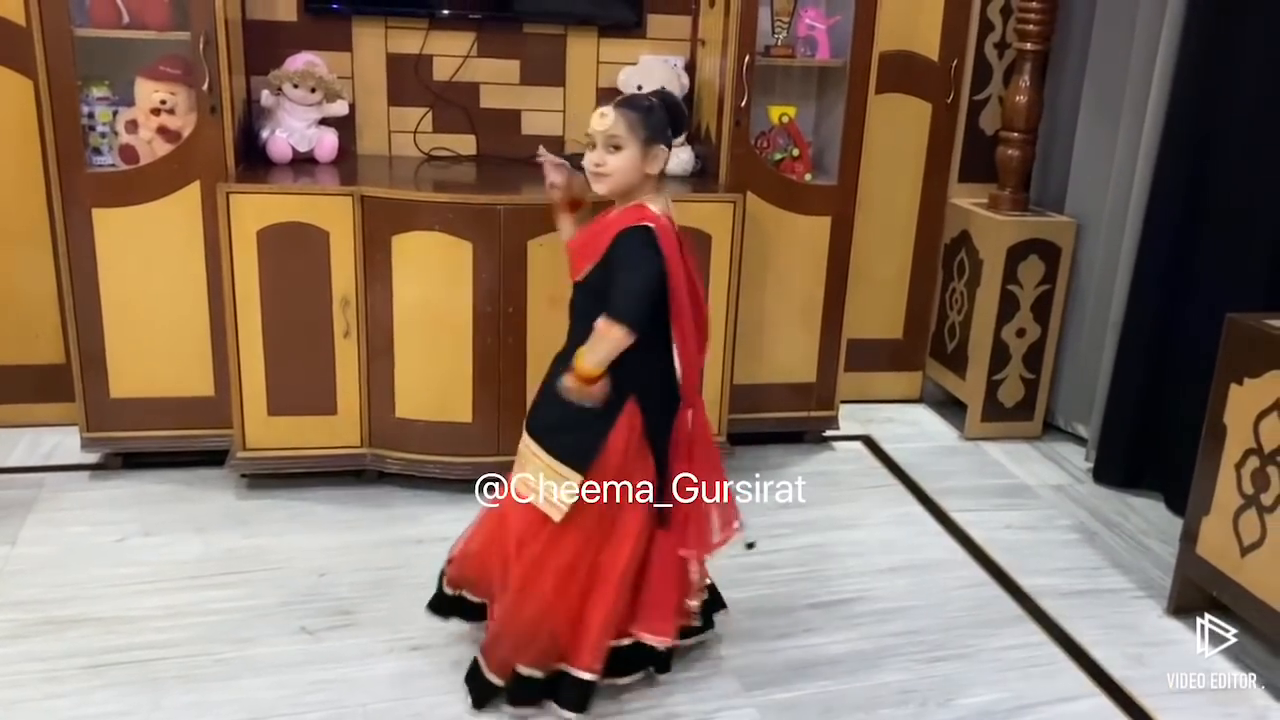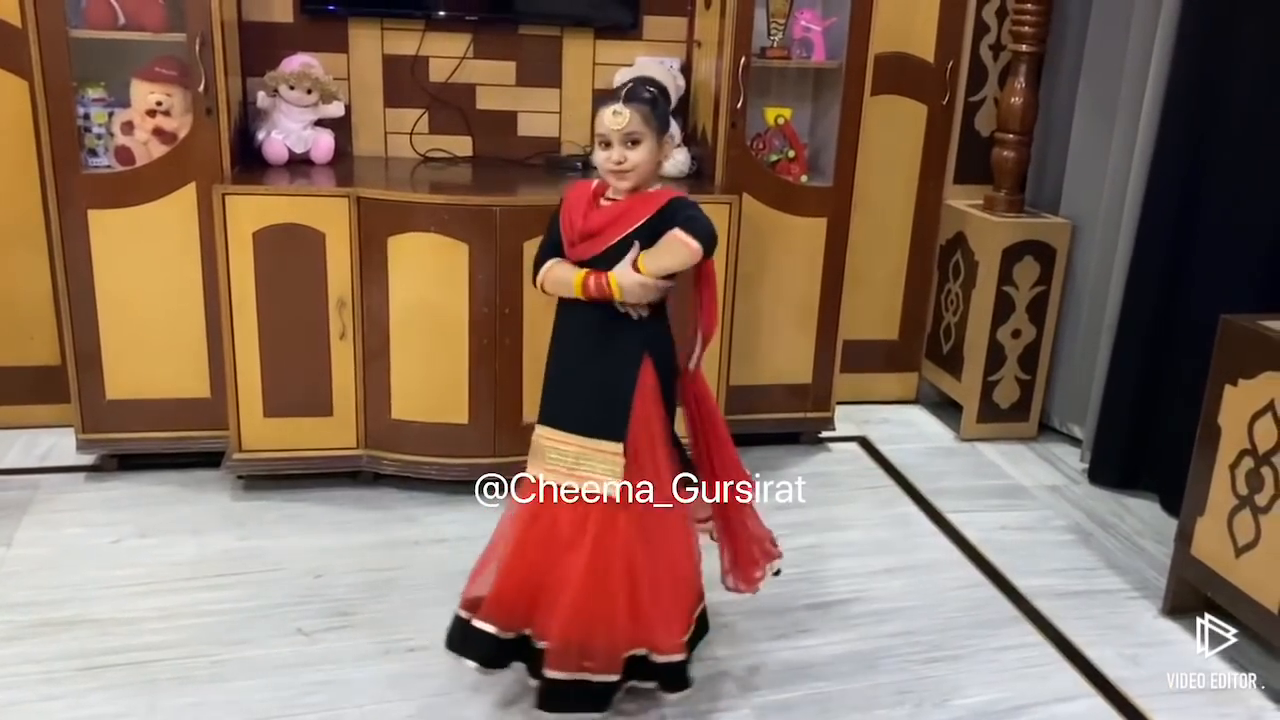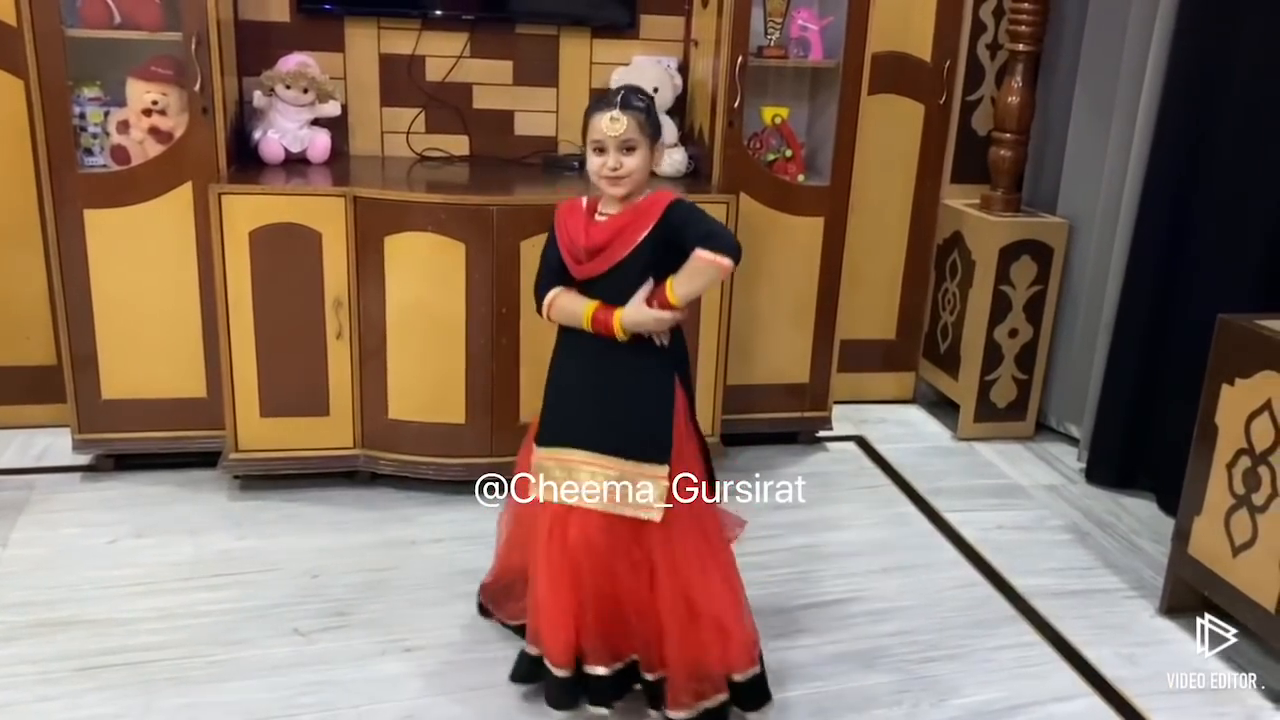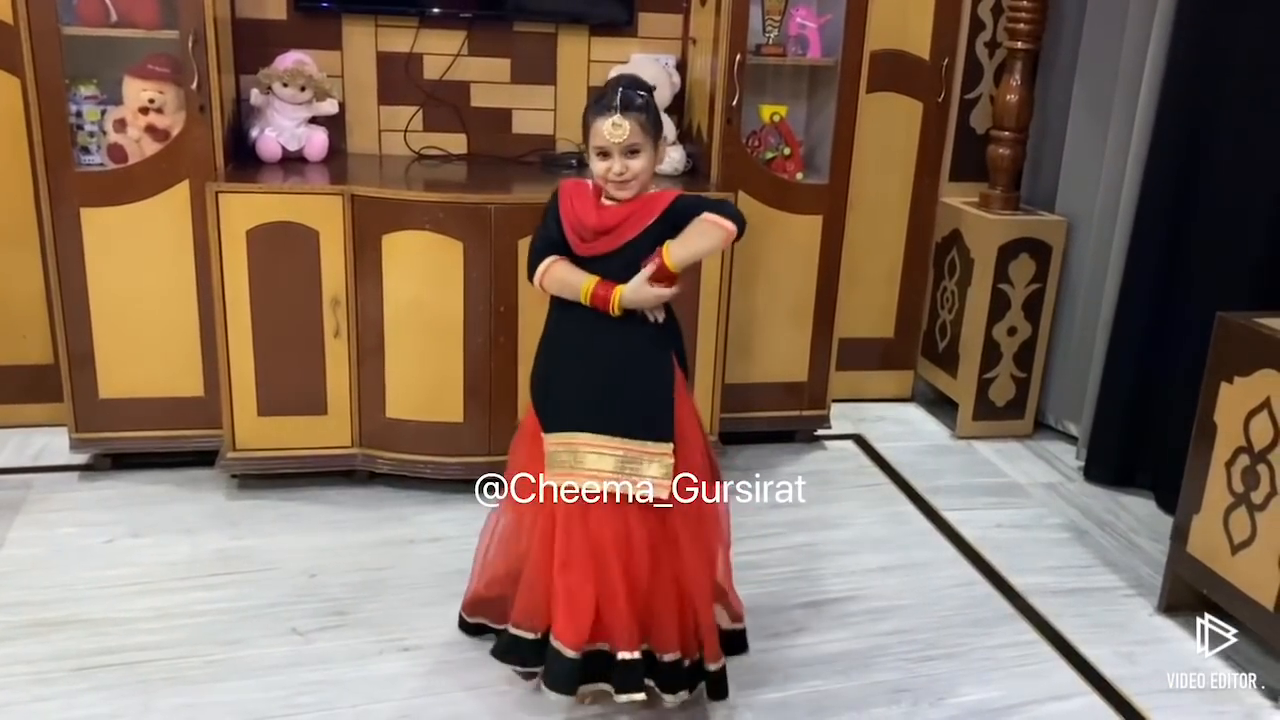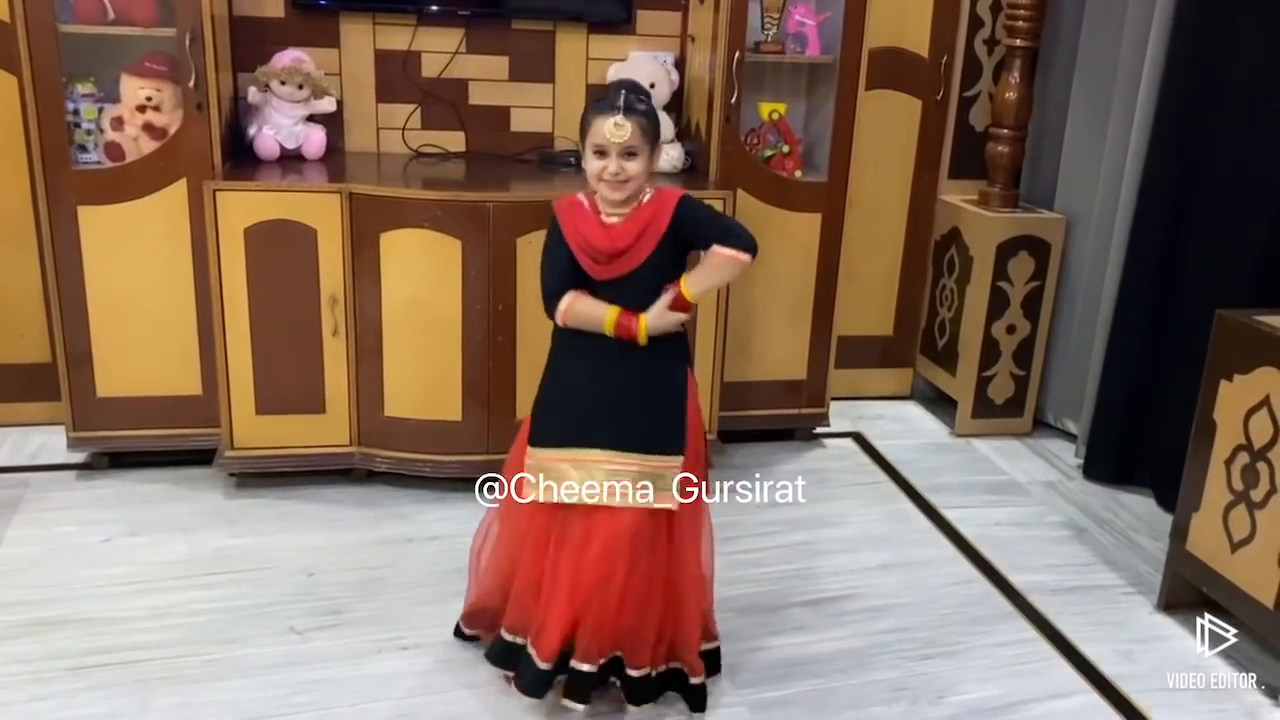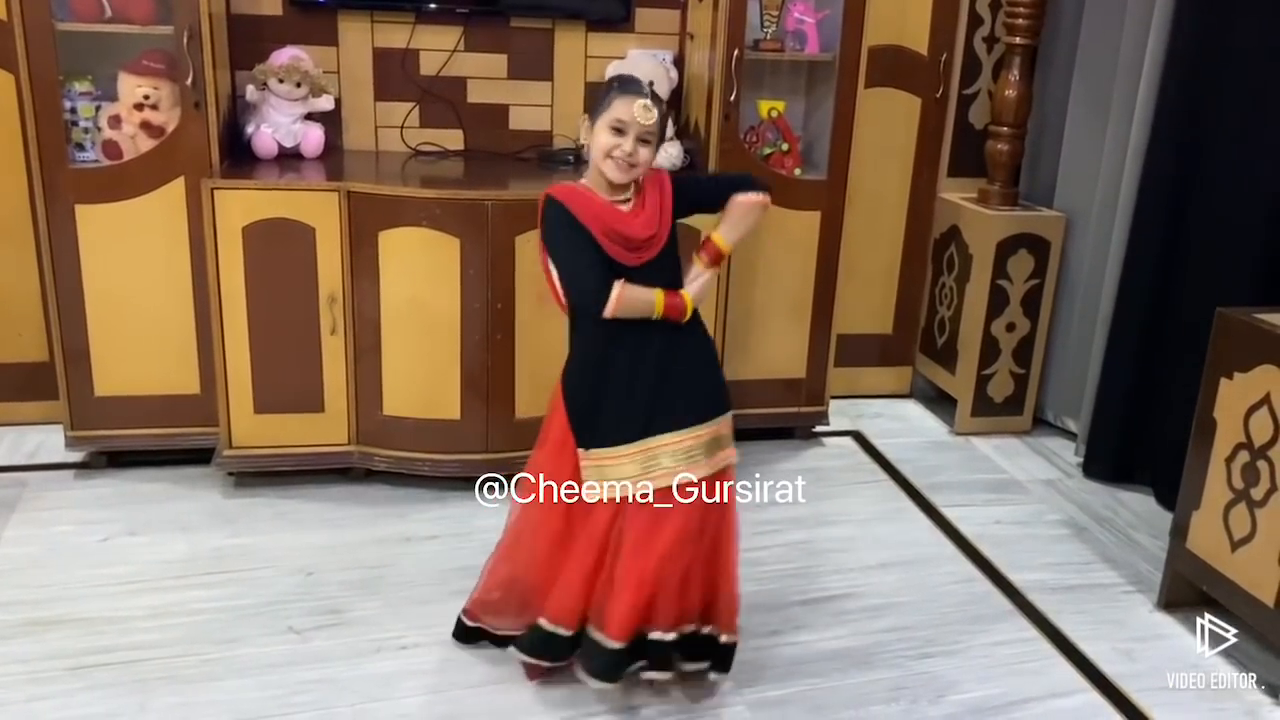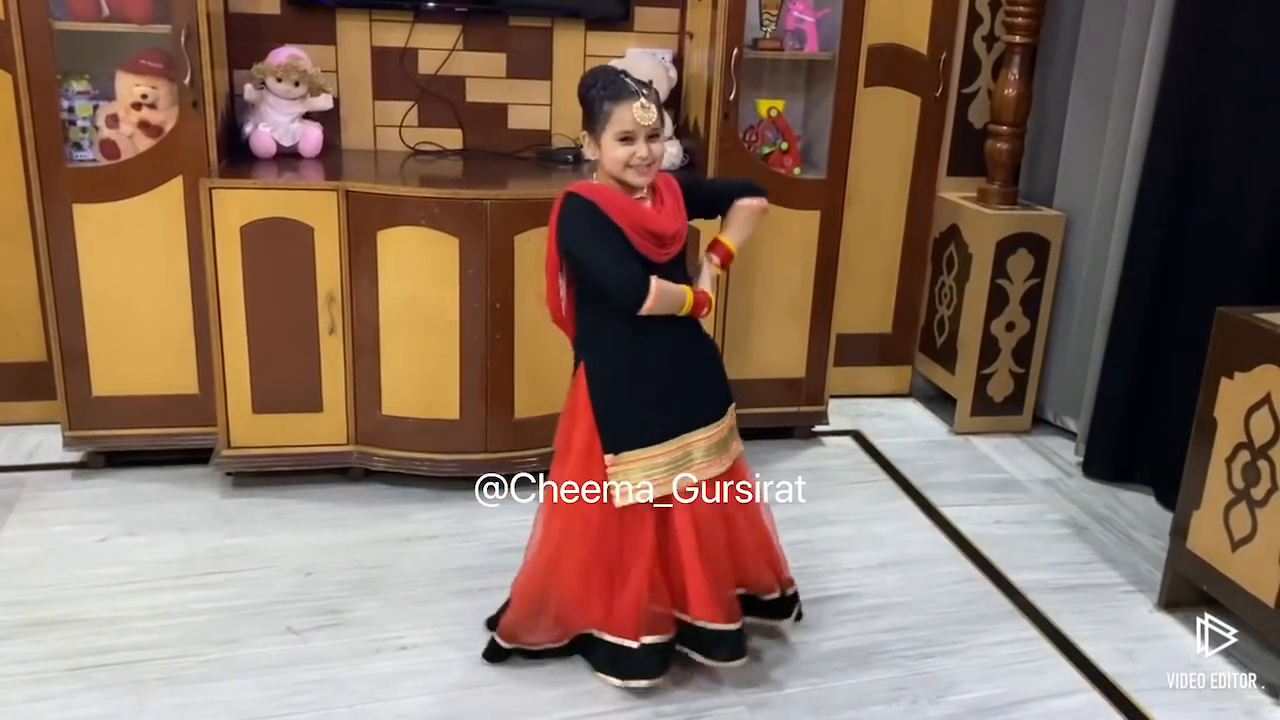
dt=0.3s
person 1, frame 1
left shoulder: (640, 233)
right shoulder: (633, 218)
left elbow: (623, 318)
right elbow: (588, 256)
left wrist: (585, 374)
right wrist: (566, 201)
left hip: (610, 412)
right hip: (630, 404)
left knee: (573, 543)
right knee: (622, 530)
left ankle: (546, 663)
right ankle: (639, 632)
person 1, frame 2
left shoulder: (667, 209)
right shoulder: (577, 201)
left elbow: (698, 240)
right elbow: (544, 269)
left wrist: (637, 275)
right wrist: (601, 284)
left hip: (631, 385)
right hip: (574, 378)
left knee: (620, 519)
right knee: (564, 508)
left ankle: (611, 651)
right ankle: (564, 632)
person 1, frame 3
left shoulder: (668, 216)
right shoulder: (570, 218)
left elbow: (721, 251)
right elbow: (549, 297)
left wrist: (661, 305)
right wrist: (617, 320)
left hip: (645, 398)
right hip: (576, 395)
left knee: (656, 536)
right knee: (566, 524)
right ankle: (577, 648)
person 1, frame 4
left shoulder: (671, 208)
right shoulder: (567, 201)
left elbow: (726, 222)
right elbow: (542, 269)
left wrist: (656, 276)
right wrist: (617, 296)
left hip: (643, 390)
right hip: (569, 384)
left knee: (645, 522)
right knee: (566, 516)
left ankle: (658, 644)
right ankle: (572, 637)
person 1, frame 5
left shoulder: (674, 211)
right shoulder: (567, 216)
left elbow: (739, 247)
right elbow: (560, 302)
left wrist: (677, 302)
right wrist: (637, 324)
left hip: (652, 399)
right hip: (576, 397)
left knee: (641, 530)
right knee: (559, 525)
left ankle: (640, 651)
right ankle: (551, 638)
person 1, frame 6
left shoulder: (666, 192)
right shoulder: (562, 209)
left elbow: (751, 193)
right elbow: (599, 296)
left wrist: (708, 260)
right wrist: (679, 301)
left hip: (678, 381)
right hip: (603, 384)
left knee: (680, 513)
right knee: (583, 511)
left ankle: (662, 629)
right ankle: (558, 625)
person 1, frame 7
left shoulder: (672, 192)
right shoulder: (581, 208)
left elbow: (752, 198)
right elbow: (633, 291)
left wrist: (716, 261)
right wrist: (696, 298)
left hip: (686, 379)
right hip: (618, 387)
left knee: (702, 506)
right knee: (612, 516)
left ankle: (707, 621)
right ankle: (619, 631)
